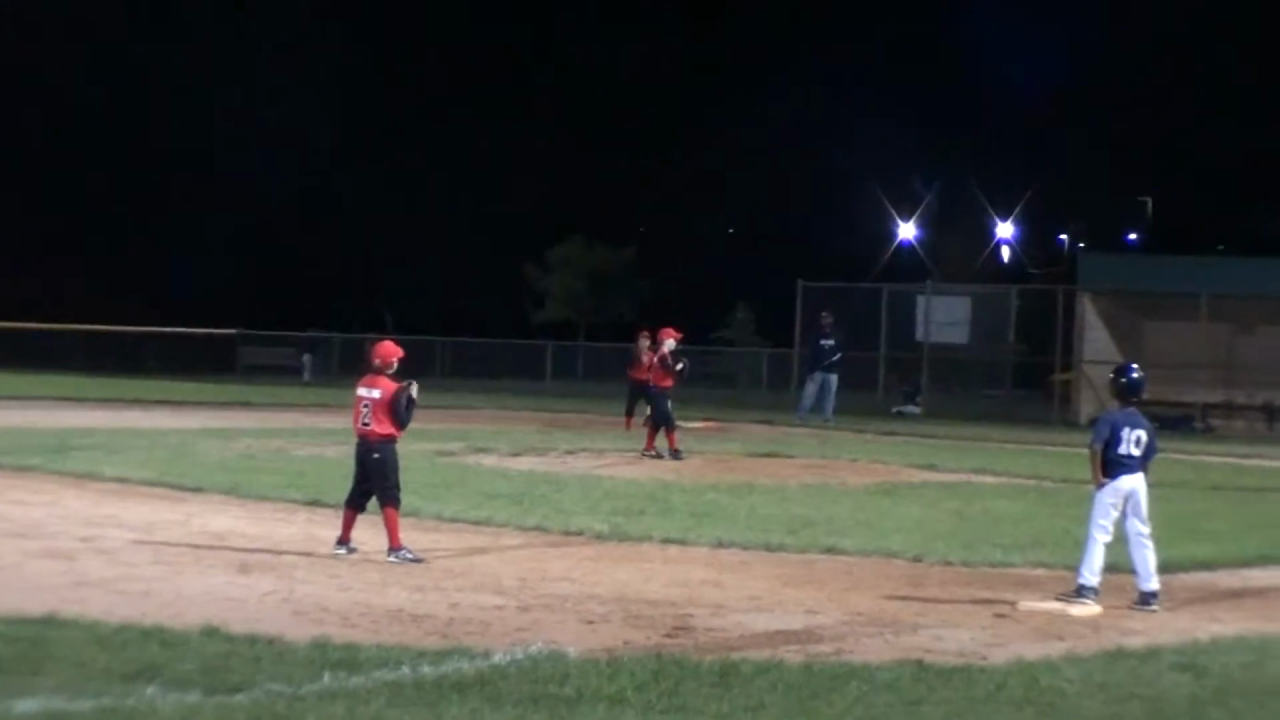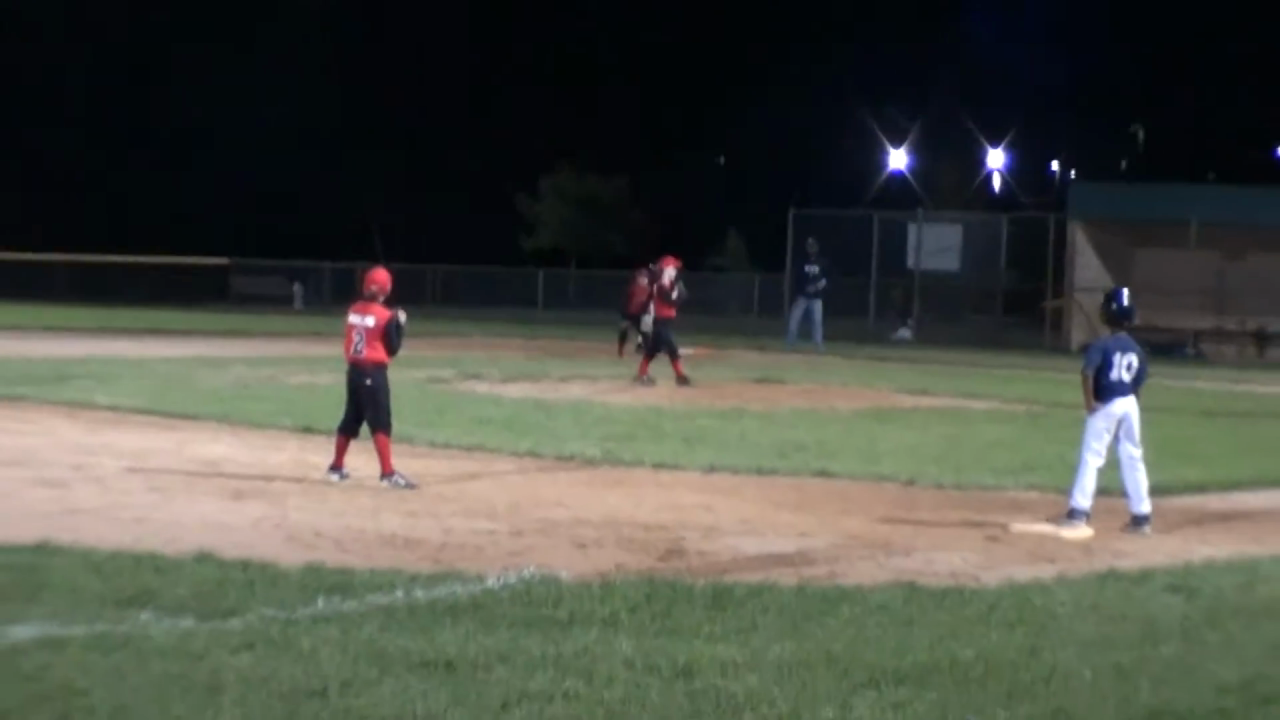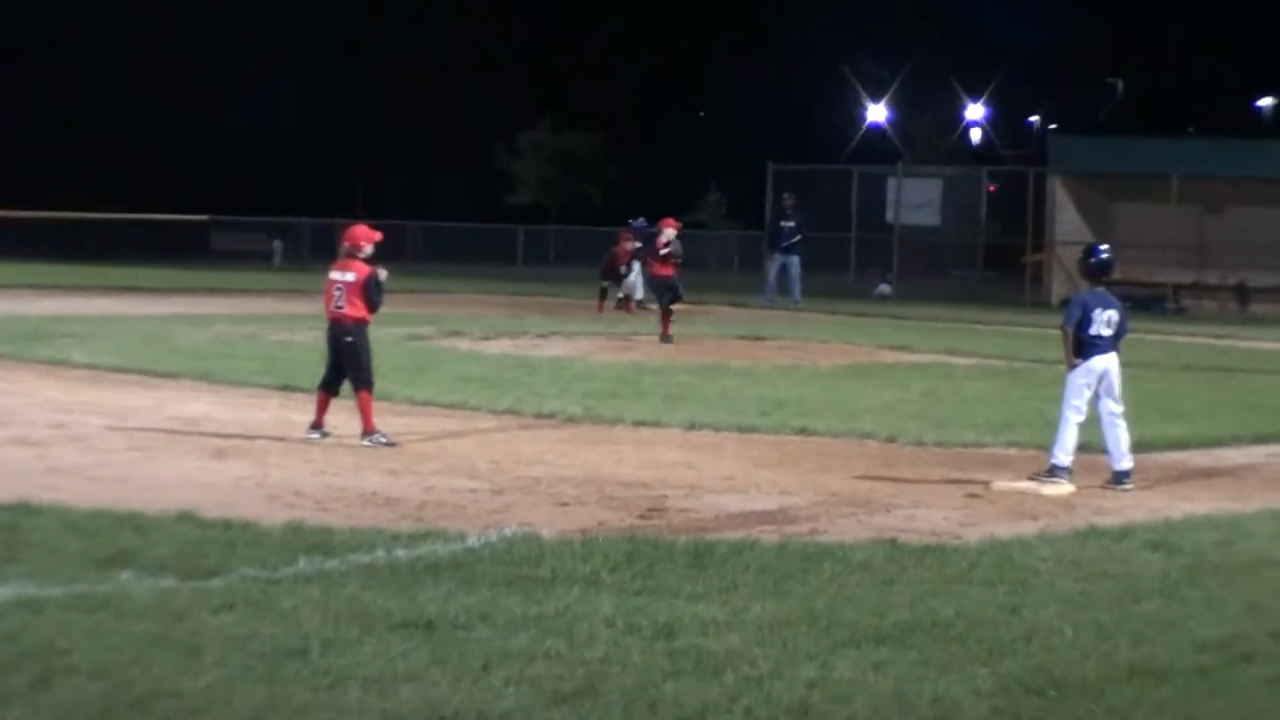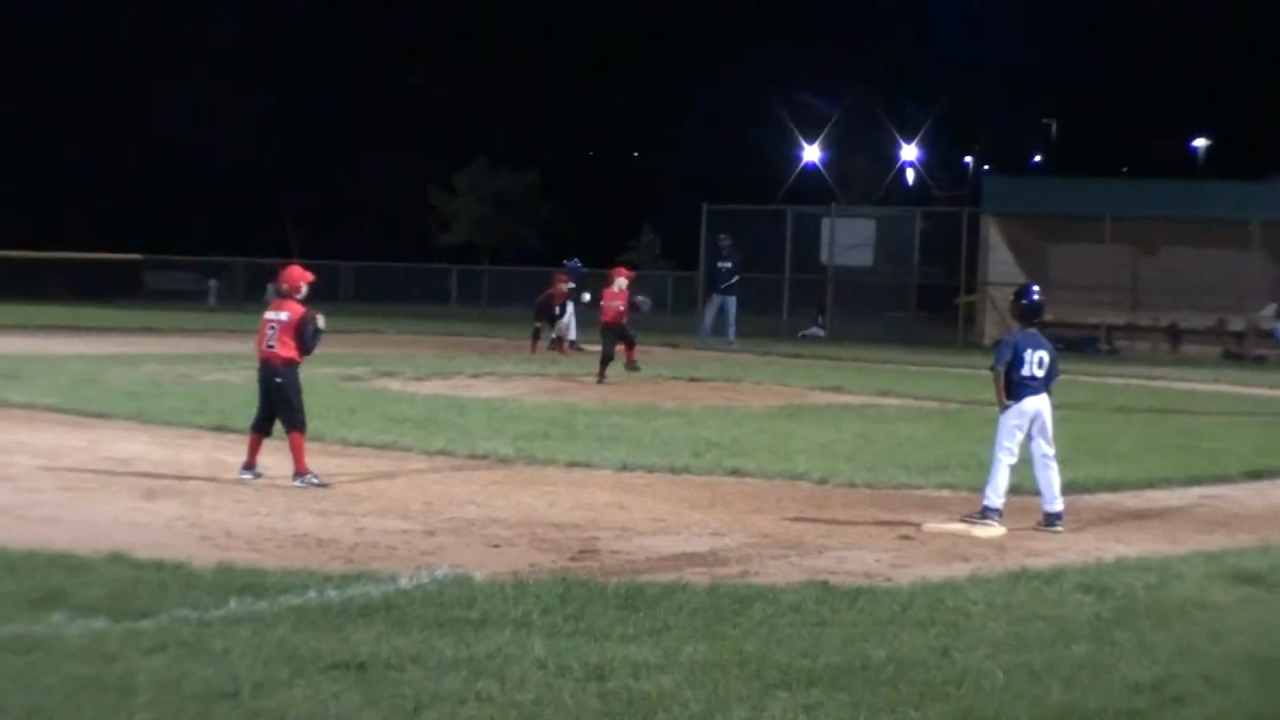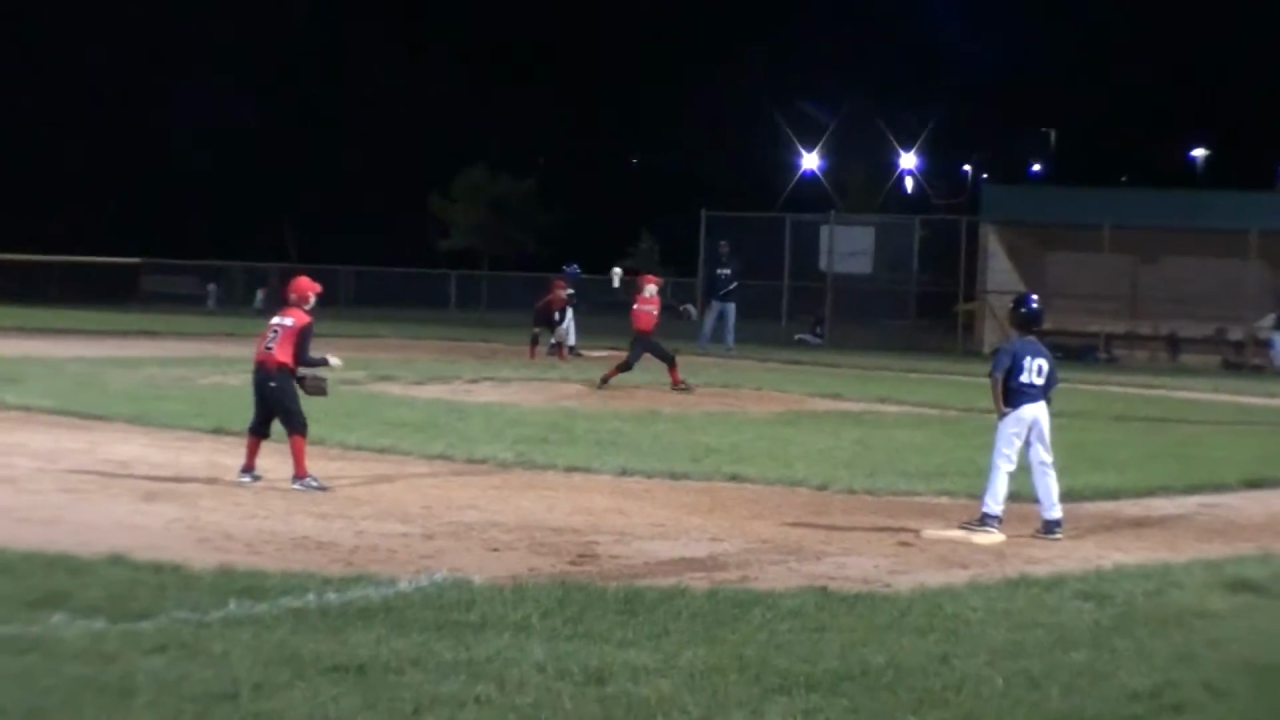
dt=0.3s
person 1, frame 1
left shoulder: (1109, 418)
right shoulder: (1145, 424)
left elbow: (1096, 448)
right elbow: (1147, 459)
left wrist: (1097, 477)
right wrist: (1136, 479)
left hip: (1114, 481)
right hip: (1137, 481)
left knee: (1099, 533)
right knee: (1141, 536)
left ankle: (1087, 588)
right ankle: (1149, 593)
person 1, frame 2
left shoulder: (1102, 344)
right shoulder: (1136, 349)
left elbow: (1088, 373)
right elbow: (1138, 383)
left wrist: (1090, 403)
right wrist: (1127, 402)
left hip: (1107, 406)
right hip: (1129, 405)
left knee: (1091, 457)
right knee: (1133, 460)
left ankle: (1079, 511)
right ankle: (1141, 515)
person 1, frame 3
left shoulder: (1081, 299)
right shoulder: (1115, 303)
left elbow: (1068, 329)
right elbow: (1118, 337)
left wrist: (1070, 359)
right wrist: (1107, 355)
left hip: (1086, 362)
right hip: (1110, 361)
left knee: (1072, 414)
right knee: (1114, 416)
left ankle: (1060, 467)
right ankle: (1122, 472)
person 1, frame 4
left shoulder: (1012, 340)
right shoulder: (1046, 345)
left elbow: (999, 370)
right elbow: (1050, 379)
left wrist: (1001, 400)
right wrist: (1039, 397)
left hip: (1018, 404)
right hip: (1042, 402)
left knee: (1004, 456)
right knee: (1046, 458)
left ankle: (992, 509)
right ankle: (1054, 514)
person 1, frame 5
left shoulder: (1010, 348)
right shoulder: (1044, 352)
left elbow: (997, 377)
right elbow: (1049, 387)
left wrist: (999, 406)
right wrist: (1039, 406)
left hip: (1016, 411)
right hip: (1039, 410)
left knee: (1002, 463)
right knee: (1043, 465)
left ankle: (991, 516)
right ankle: (1052, 521)
person 2, frame 1
left shoulder: (363, 383)
right shoulder: (393, 389)
right elbow: (402, 423)
right wrist: (411, 398)
left hip: (363, 444)
right hip: (382, 447)
left knee: (359, 492)
right knee: (389, 495)
left ankle: (343, 541)
right ankle: (395, 548)
person 2, frame 2
left shoulder: (354, 310)
right shoulder: (386, 316)
right elbow: (392, 349)
right wrist: (400, 325)
left hip: (354, 371)
right hip: (373, 373)
left knee: (351, 418)
right knee: (380, 422)
left ankle: (336, 467)
right ankle: (388, 474)
person 2, frame 3
left shoulder: (336, 267)
right shoulder: (366, 272)
right elbow: (373, 306)
right wrist: (380, 282)
left hip: (335, 328)
right hip: (354, 330)
left knee: (332, 376)
right knee: (362, 380)
left ankle: (316, 426)
right ankle: (369, 432)
person 2, frame 4
left shoulder: (271, 308)
right shoulder: (300, 313)
right elbow: (306, 348)
right wrist: (318, 329)
left hip: (266, 368)
right hip: (285, 370)
left knee: (264, 417)
right knee: (295, 421)
left ankle: (249, 466)
right ankle: (301, 473)
person 2, frame 5
left shoulder: (280, 316)
right shoulder: (305, 321)
right elbow: (300, 358)
left wrist: (297, 377)
right wrist: (326, 361)
left hip: (261, 372)
right hip: (278, 375)
left knee: (261, 421)
right knee: (296, 424)
left ankle: (248, 469)
right ankle: (301, 476)
